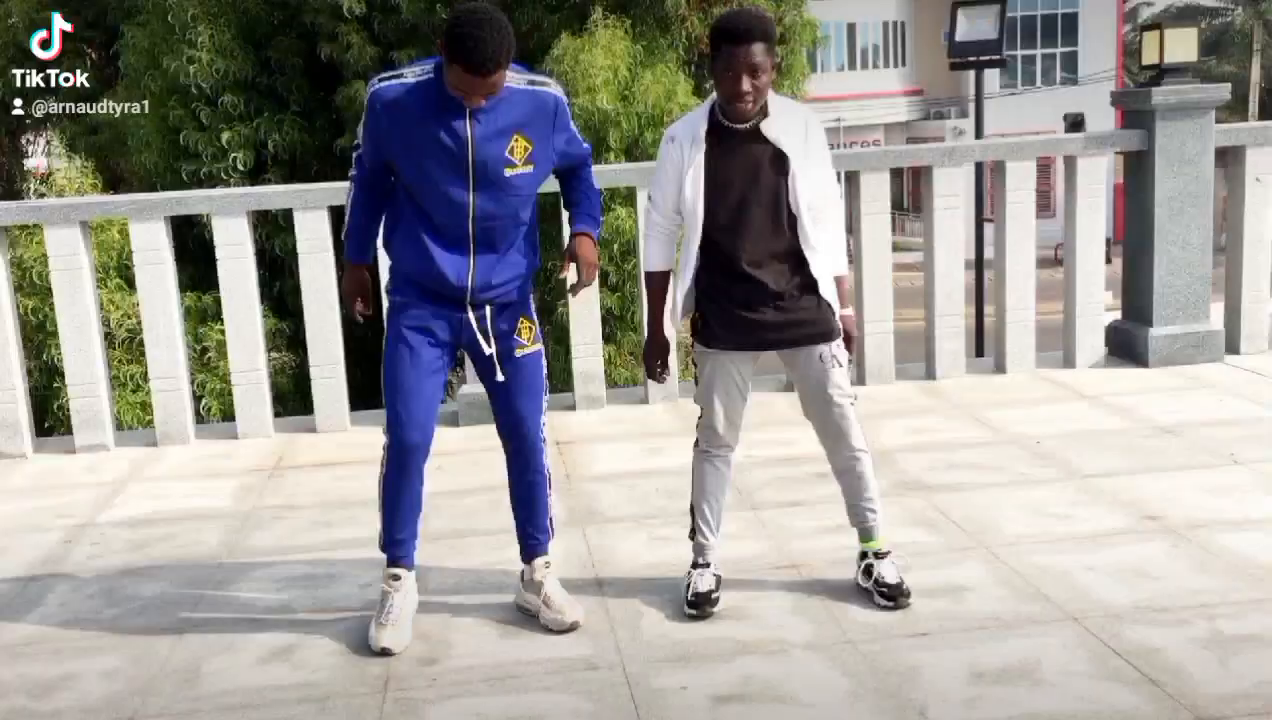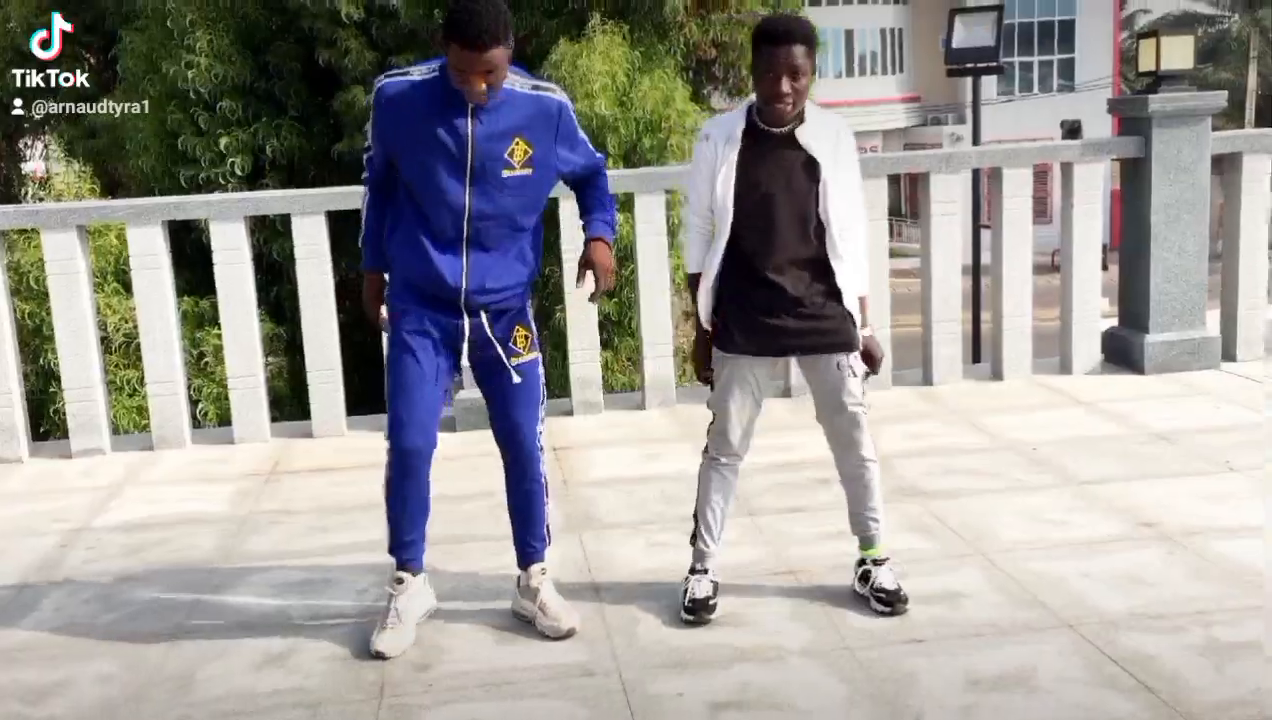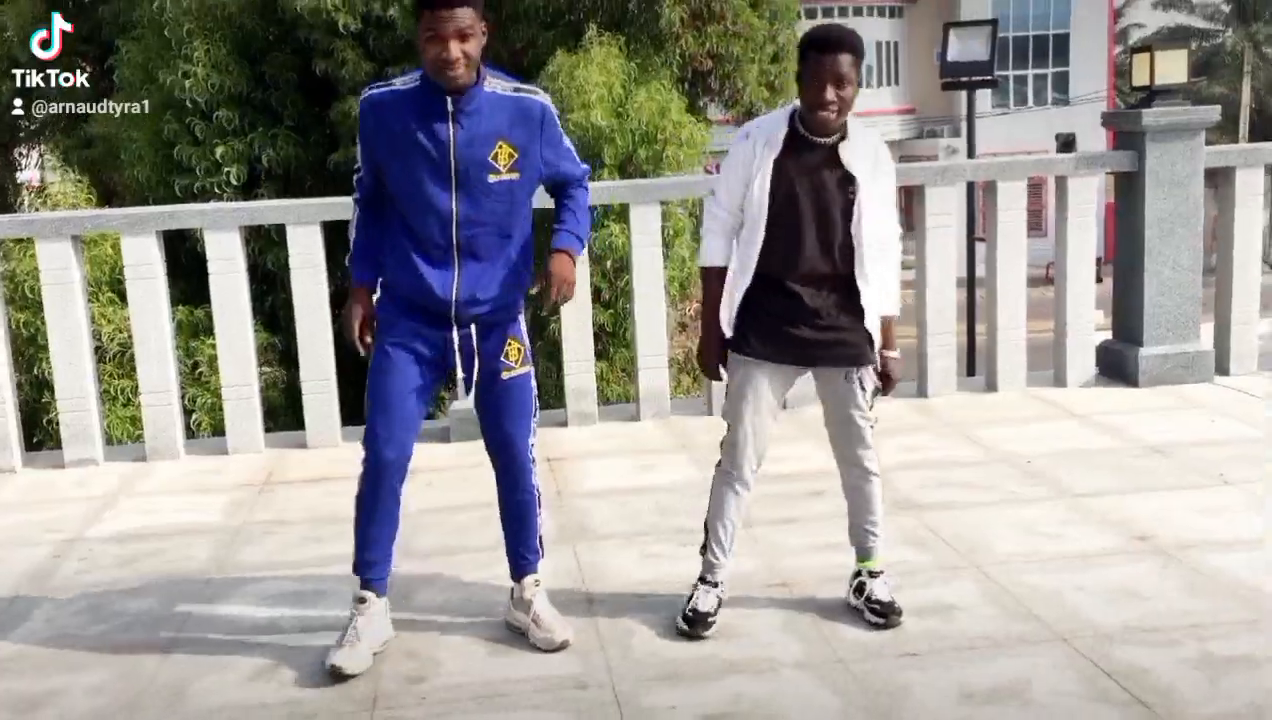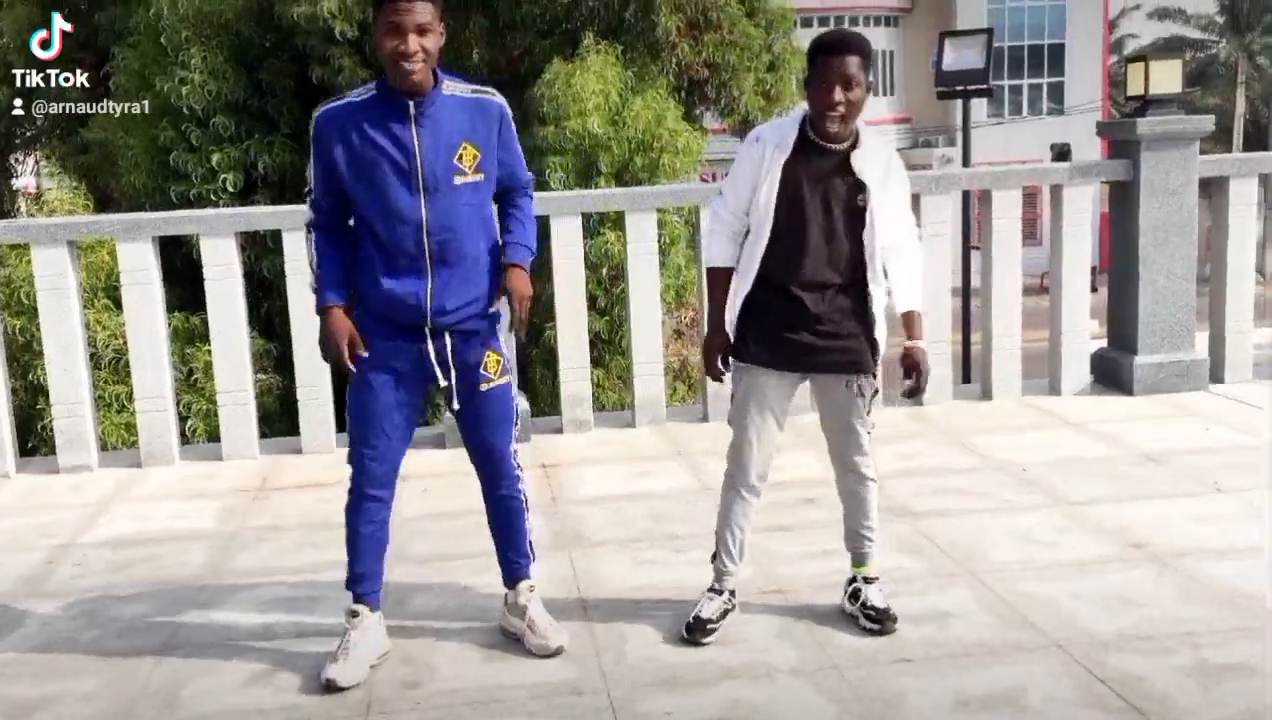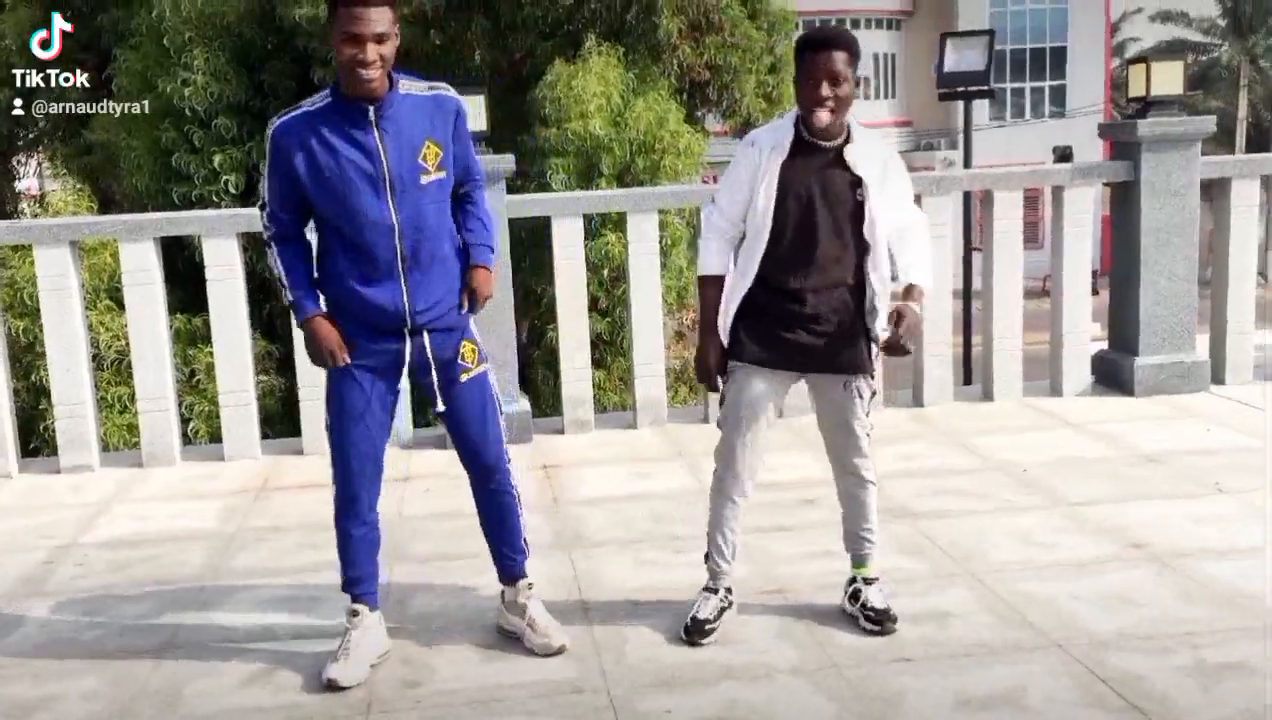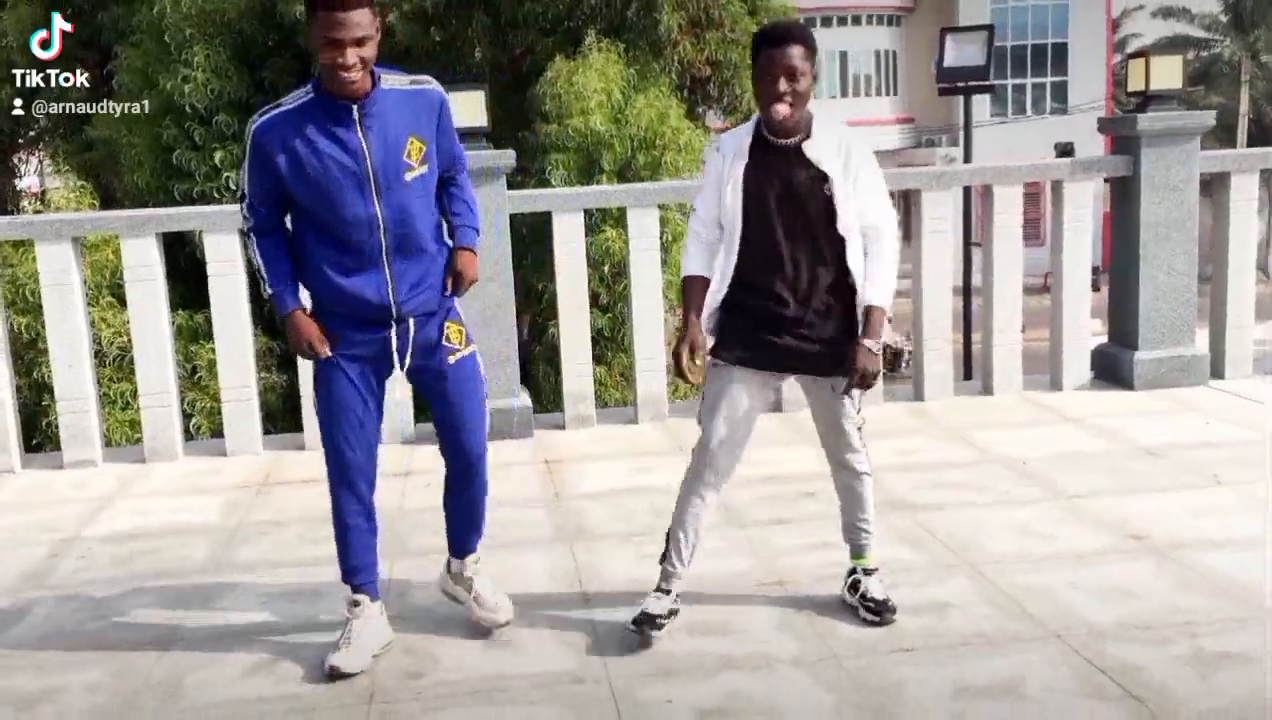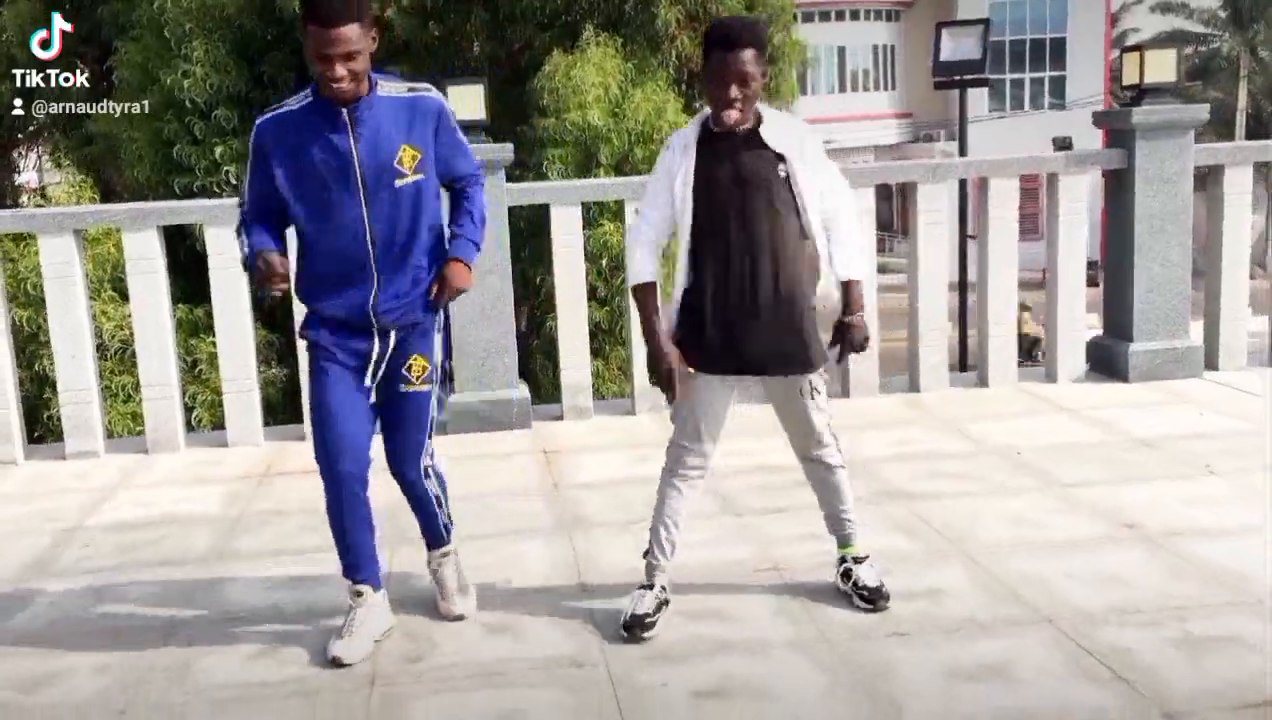
dt=0.2s
person 1, frame 1
left shoulder: (542, 101)
right shoulder: (390, 99)
left elbow: (577, 165)
right elbow: (368, 179)
left wrist: (585, 230)
right wrist: (356, 261)
left hip: (507, 299)
right hip: (421, 303)
left knee: (526, 438)
right knee: (408, 439)
left ankle: (536, 574)
right ankle: (399, 580)
person 1, frame 2
left shoulder: (545, 107)
right shoulder: (394, 97)
left elbow: (591, 175)
right elbow: (379, 184)
left wrist: (599, 235)
right wrist: (372, 267)
left hip: (504, 307)
right hip: (419, 305)
left knee: (523, 445)
right knee: (410, 444)
left ankle: (533, 582)
right ankle: (409, 583)
person 1, frame 3
left shoulder: (527, 109)
right shoulder: (381, 108)
left elbow: (574, 183)
left wrist: (564, 246)
right wrist: (359, 284)
left hip: (495, 318)
right hip: (407, 319)
left knee: (516, 457)
right knee: (384, 460)
left ankle: (526, 594)
right ankle: (370, 608)
person 1, frame 4
left shoulder: (485, 111)
right shoulder: (338, 124)
left elbow: (518, 193)
right elbow: (326, 221)
left wrist: (517, 261)
right wrist: (332, 304)
left hip: (472, 327)
right hip: (383, 335)
left knee: (501, 467)
right knee: (372, 479)
left ankle: (521, 599)
right ankle: (365, 622)
person 1, frame 5
left shoulder: (441, 107)
right shoulder: (294, 135)
left elbow: (470, 187)
right elbow: (281, 230)
left wrist: (480, 257)
right wrist: (308, 313)
left hip: (447, 326)
right hip: (360, 340)
left knee: (490, 464)
right knee: (356, 481)
left ankle: (517, 597)
right ankle: (365, 621)
person 1, frame 6
left shoulder: (424, 100)
right shoulder: (275, 132)
left elbow: (454, 177)
right elbow: (260, 225)
left wrist: (466, 242)
right wrist: (289, 306)
left hip: (429, 309)
right hip: (345, 327)
left knee: (467, 444)
right knee: (350, 470)
left ankle: (465, 566)
right ankle: (367, 610)
person 1, frame 7
left shoulder: (423, 109)
right shoulder: (277, 132)
left elbow: (468, 185)
right elbow: (261, 223)
left wrist: (463, 253)
right wrist: (262, 254)
left hip: (413, 319)
right hip: (336, 330)
left knee: (412, 459)
right knee: (341, 468)
left ankle: (442, 553)
right ankle: (369, 597)
person 2, frame 1
left shoulder: (803, 128)
right shoulder: (683, 140)
left elbow: (828, 219)
right elbow: (661, 234)
left wrist: (843, 306)
right wrist: (657, 328)
left hip: (805, 307)
right hip: (724, 318)
left knee: (843, 433)
right knee: (715, 440)
left ankle: (873, 551)
right ankle: (704, 562)
person 2, frame 2
left shoulder: (835, 139)
right shoulder: (718, 139)
left elbow: (852, 236)
right elbow: (699, 235)
left wrist: (863, 326)
right wrist: (702, 328)
left hip: (826, 318)
right hip: (744, 322)
left knee: (853, 441)
right knee: (725, 443)
left ankle: (872, 559)
right ankle: (703, 567)
person 2, frame 3
left shoulder: (873, 156)
right shoulder: (757, 140)
left elbow: (883, 254)
right elbow: (720, 228)
left wrist: (888, 345)
right wrist: (710, 321)
left hip: (844, 332)
right hip: (762, 329)
left knee: (859, 455)
right knee: (740, 455)
left ankle: (868, 572)
right ankle: (712, 576)
person 2, frame 4
left shoulder: (883, 164)
right shoulder: (765, 144)
left elbow: (901, 251)
right elbow: (723, 229)
left wrist: (911, 334)
right wrist: (716, 323)
left hip: (846, 337)
right hip: (766, 332)
left knee: (855, 462)
right knee: (747, 464)
left ankle: (862, 578)
right ankle: (723, 586)
person 2, frame 5
left shoulder: (878, 158)
right shoulder: (761, 148)
left elbow: (910, 240)
right elbow: (719, 236)
left wrist: (907, 305)
right wrist: (711, 331)
left hip: (843, 337)
right hip: (760, 335)
left knee: (854, 462)
right knee: (737, 459)
left ankle: (863, 580)
right ankle: (717, 586)
person 2, frame 6
left shoulder: (848, 153)
right shoulder: (733, 151)
left elbow: (881, 244)
right elbow: (703, 239)
left wrist: (869, 338)
right wrist: (692, 323)
left hip: (829, 334)
right hip: (744, 335)
left knee: (849, 457)
right knee: (712, 457)
left ankle: (862, 570)
right ankle: (668, 585)
person 2, frame 7
left shoulder: (794, 141)
right shoulder: (680, 152)
left elbow: (836, 221)
right elbow: (644, 253)
left wrist: (853, 307)
right wrist: (656, 338)
left hip: (790, 335)
right hip: (704, 338)
left knee: (820, 452)
right knee: (688, 458)
left ankle: (852, 559)
right ankle: (653, 581)
